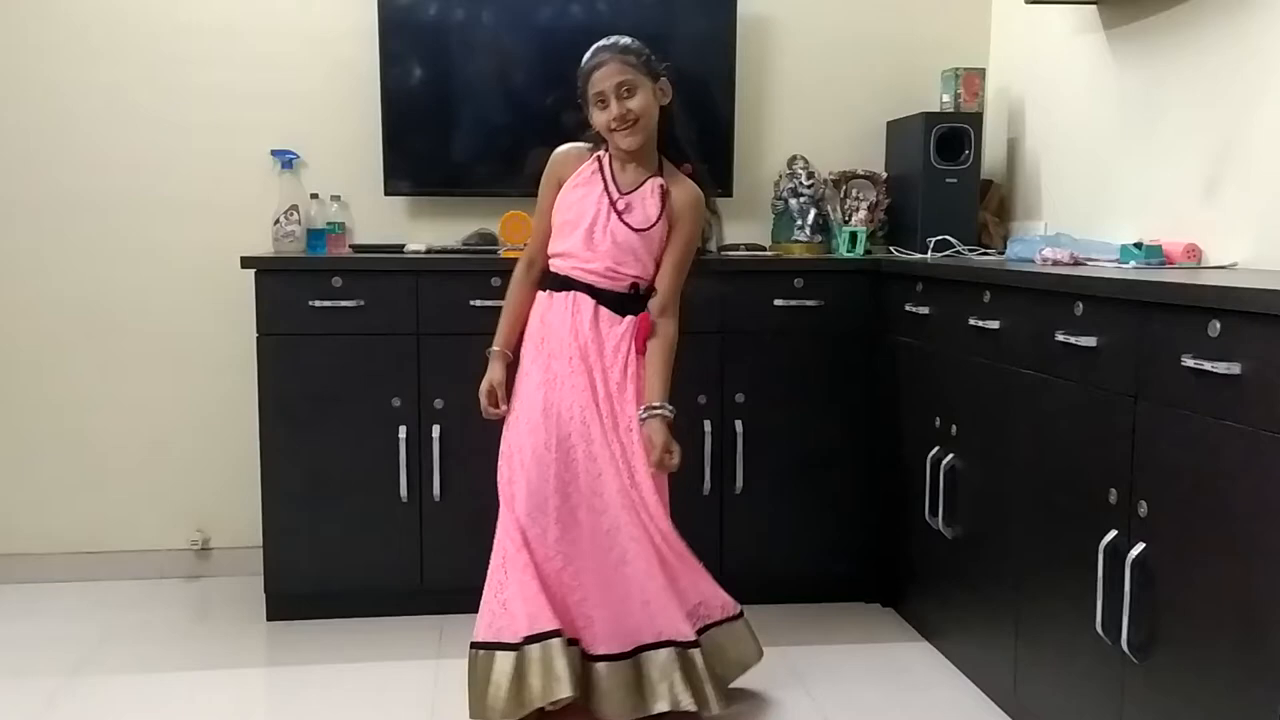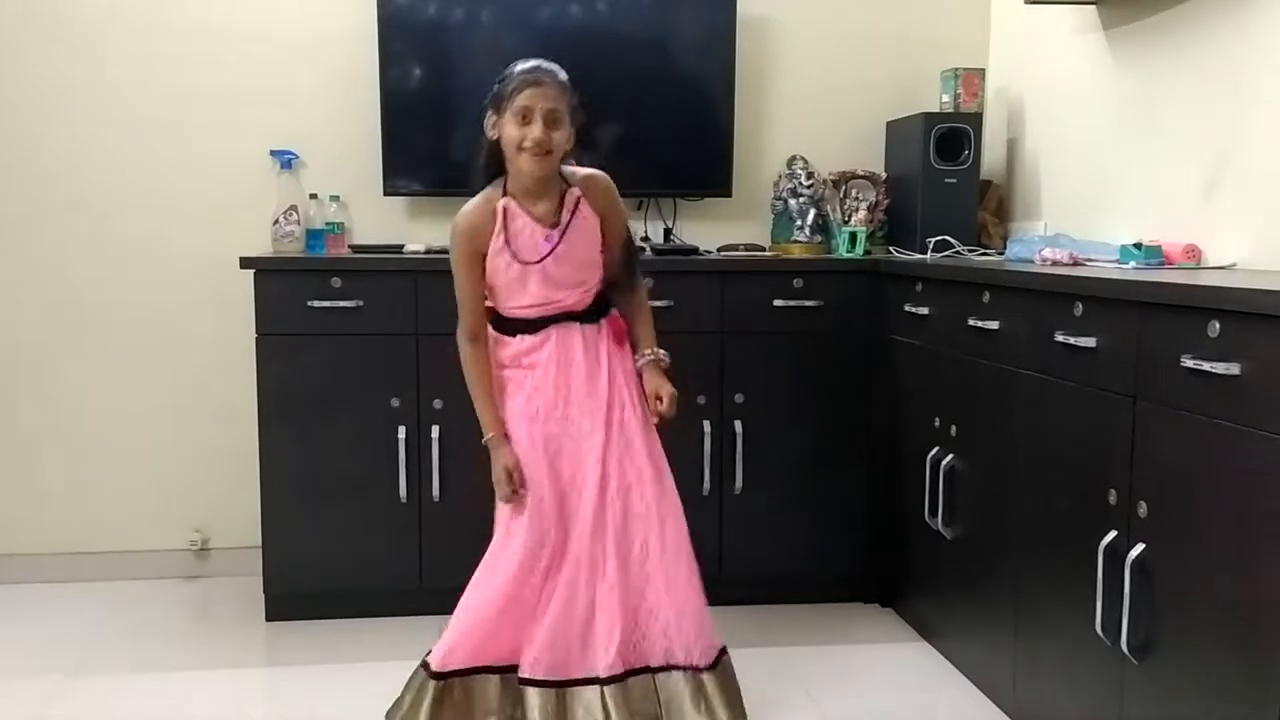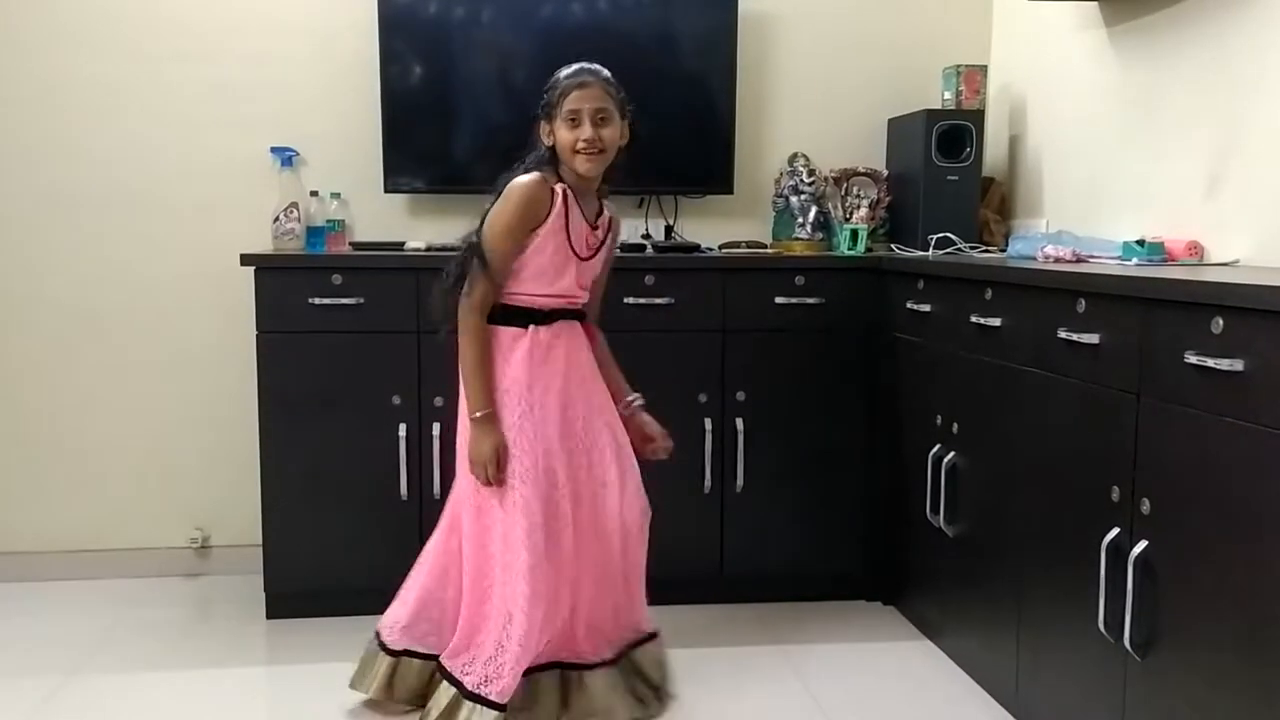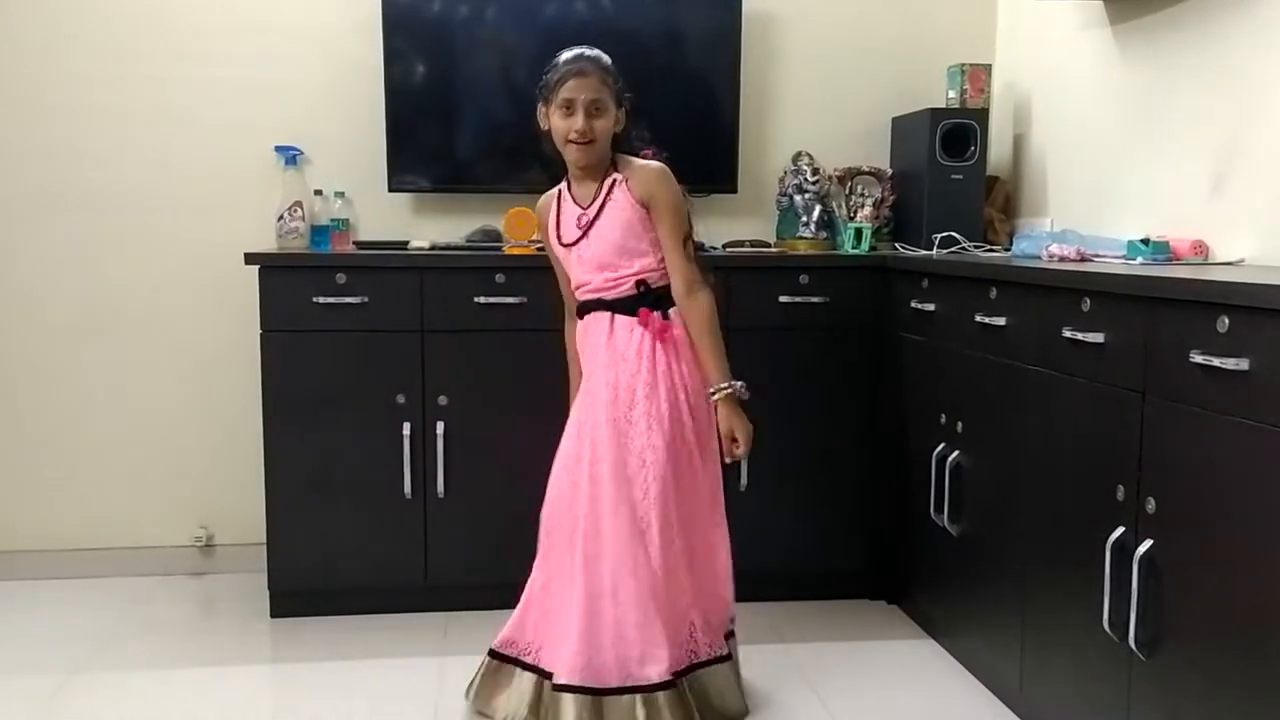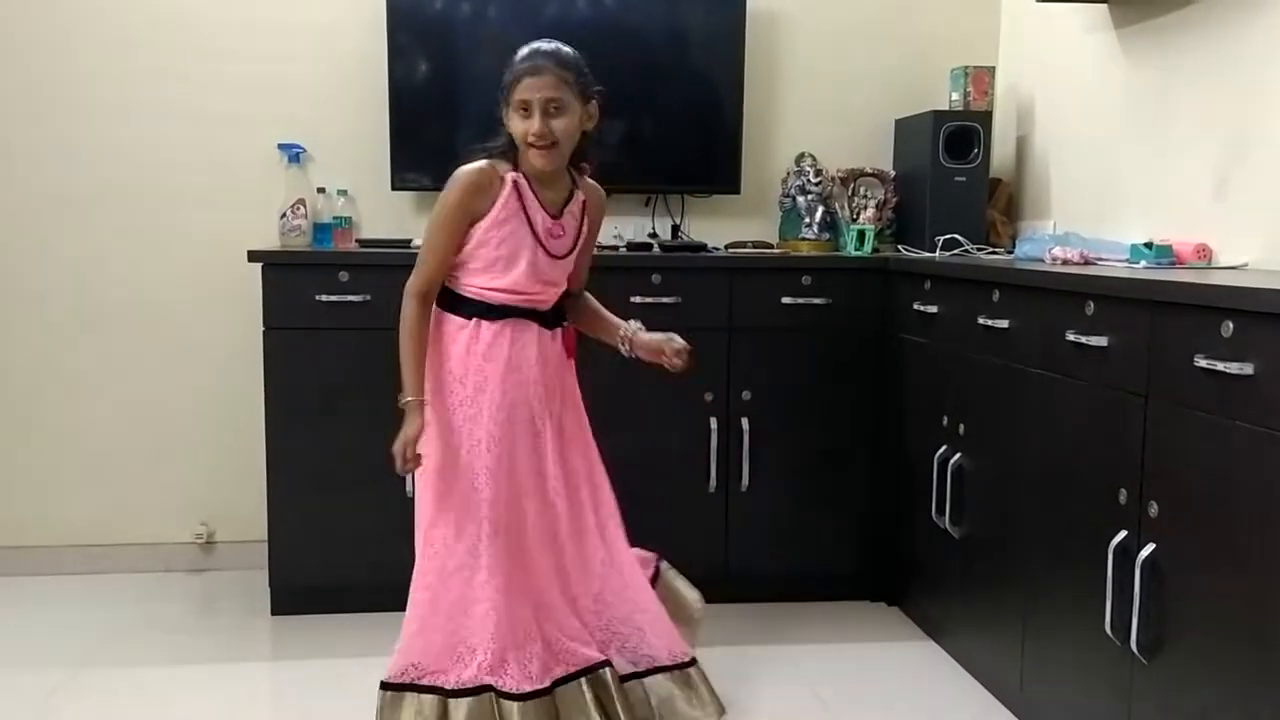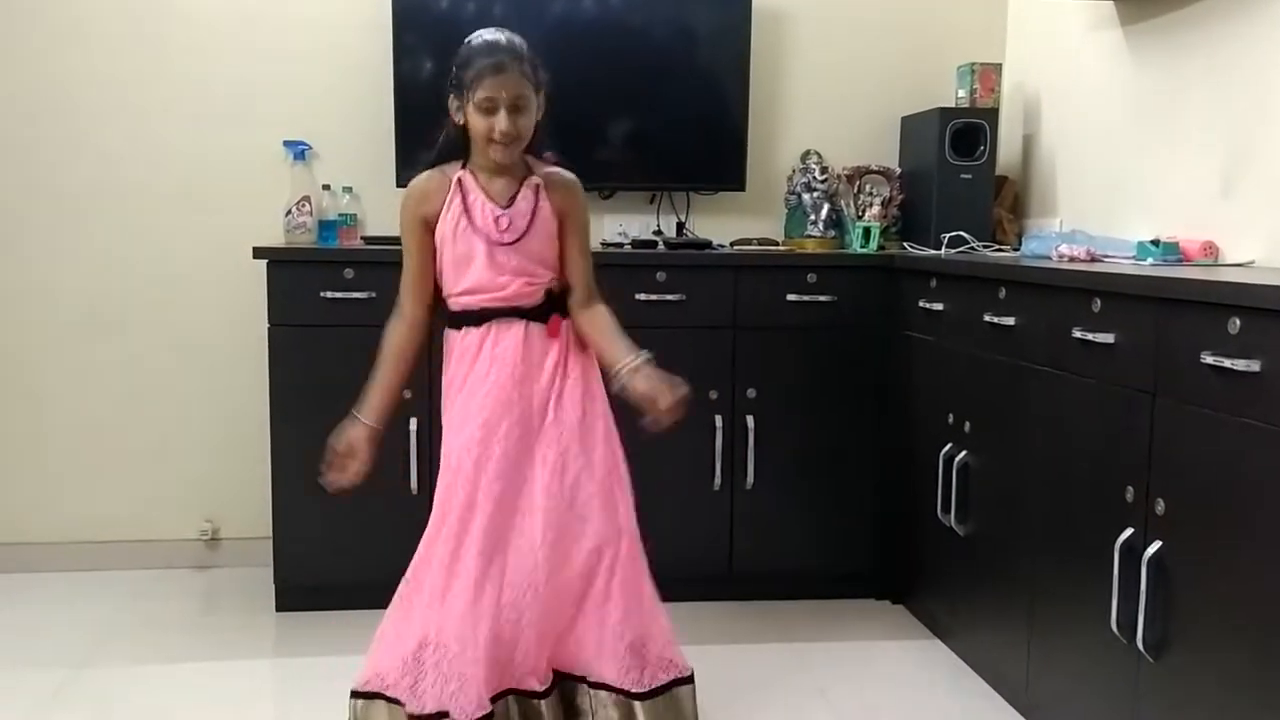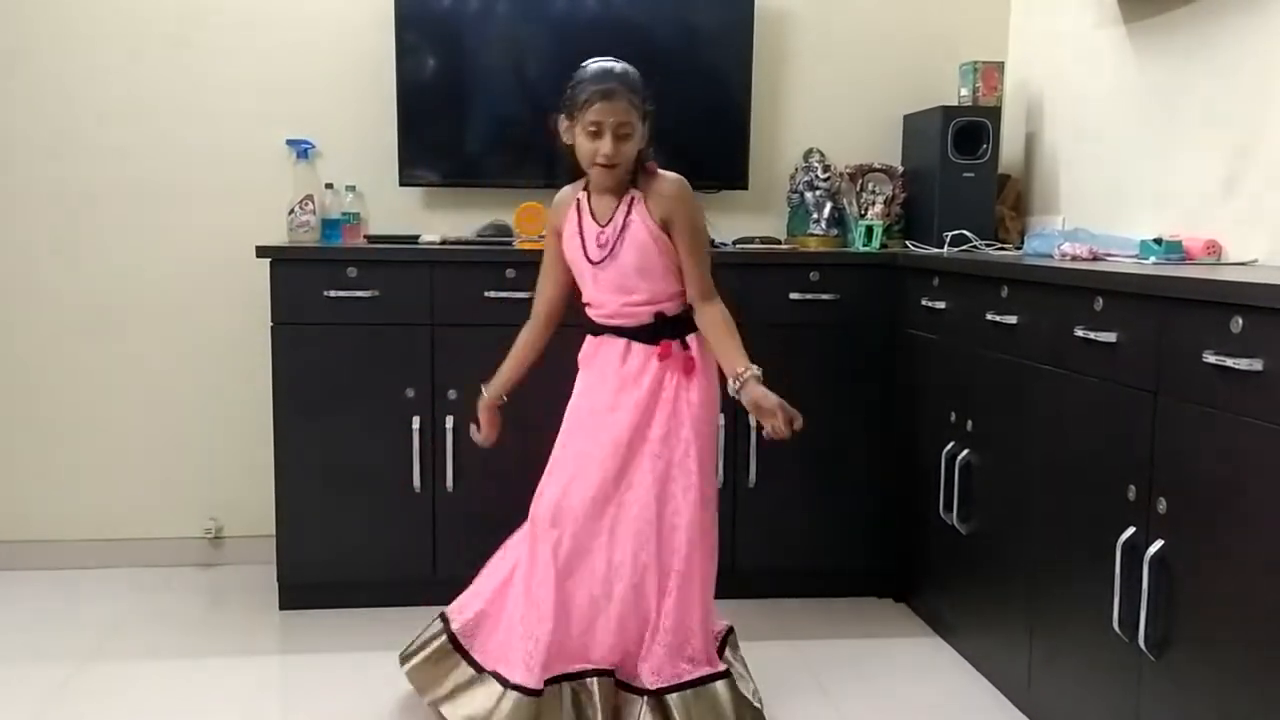
dt=0.7s
person 1, frame 1
left shoulder: (683, 197)
right shoulder: (568, 163)
left elbow: (663, 315)
right elbow: (530, 266)
left wrist: (656, 411)
right wrist: (499, 356)
left hip: (620, 360)
right hip: (551, 351)
left knee: (625, 516)
right knee: (542, 510)
person 1, frame 2
left shoulder: (597, 191)
right shoulder: (479, 221)
left elbow: (627, 278)
right elbow: (472, 335)
left wrist: (651, 362)
right wrist: (497, 440)
left hip: (605, 375)
right hip: (527, 385)
left knee: (627, 530)
right knee: (532, 541)
person 1, frame 3
left shoulder: (606, 218)
right shoulder: (528, 193)
right elbow: (472, 306)
left wrist: (629, 407)
right wrist: (480, 418)
left hip: (571, 372)
right hip: (511, 375)
left knee: (610, 515)
right knee: (518, 538)
person 1, frame 4
left shoulder: (647, 179)
right shoulder: (549, 205)
left elbow: (689, 288)
left wrist: (723, 393)
right wrist: (581, 397)
left hip: (656, 361)
right hip: (599, 368)
left knee: (650, 521)
right knee: (584, 523)
person 1, frame 5
left shoulder: (591, 199)
right shoulder: (475, 184)
right elbow: (420, 293)
left wrist: (635, 338)
right wrist: (415, 406)
left hip: (545, 374)
right hip: (469, 374)
left knee: (572, 529)
right knee: (474, 541)
person 1, frame 6
left shoulder: (561, 189)
right shoulder: (429, 193)
left elbow: (585, 301)
right elbow: (411, 315)
left wrist: (635, 371)
right wrist: (367, 420)
left hip: (560, 370)
right hip: (479, 374)
left knee: (583, 529)
right knee: (476, 539)
person 1, frame 7
left shoulder: (670, 195)
right shoulder: (565, 206)
left elbow: (704, 300)
right elbow: (545, 311)
left wrist: (749, 383)
right wrist: (498, 389)
left hip: (673, 375)
right hip: (605, 373)
left knee: (664, 525)
right knee: (567, 515)
